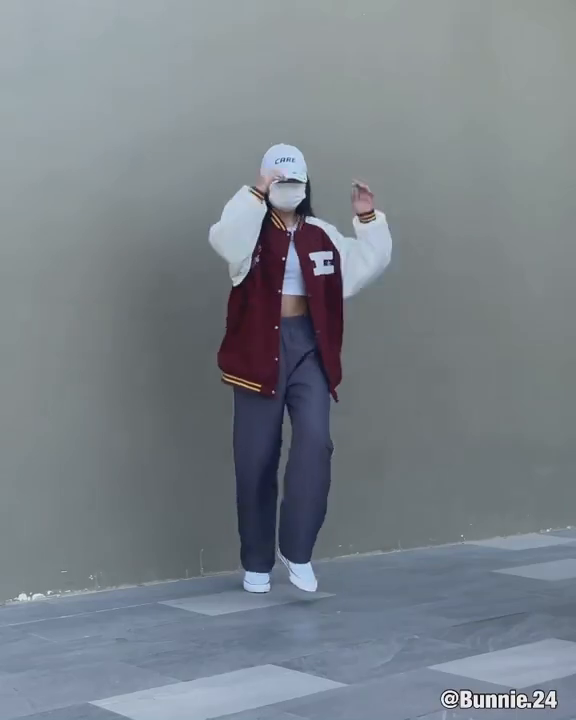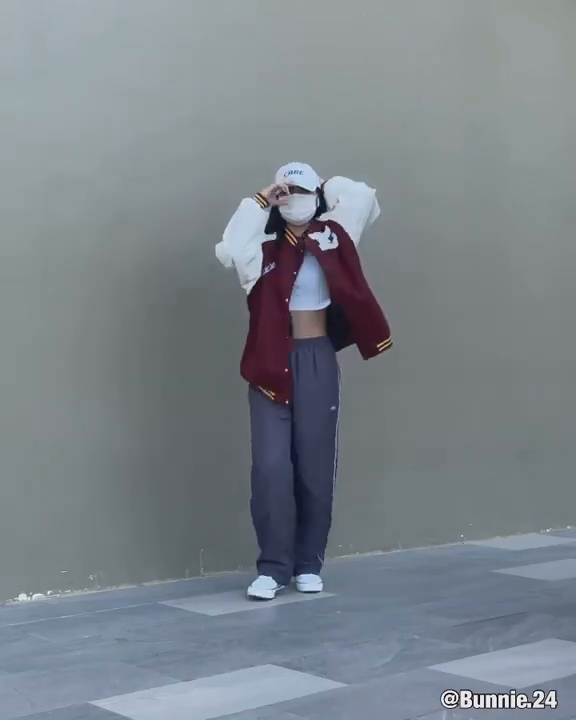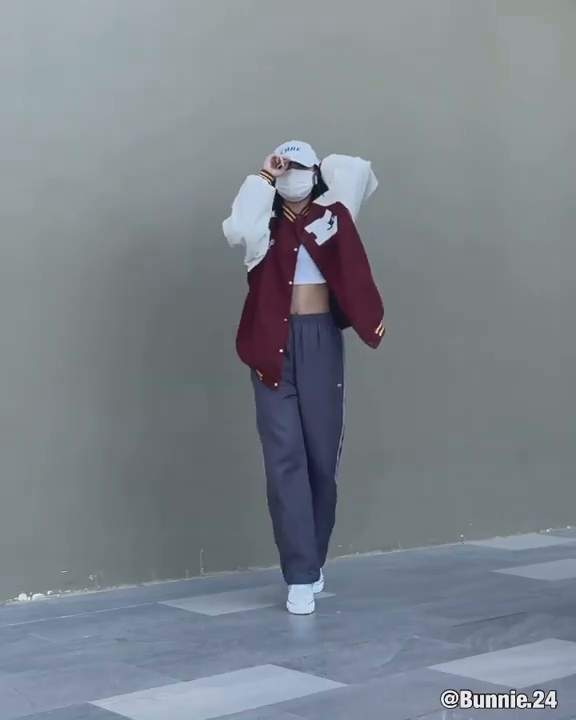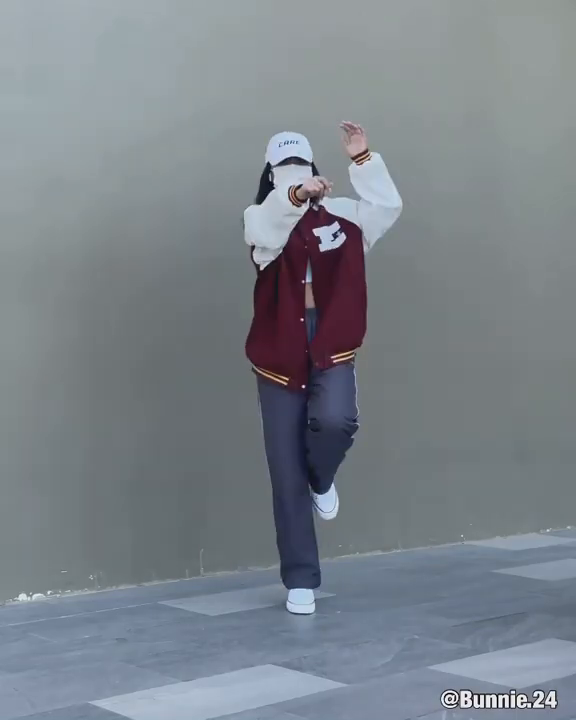
dt=0.3s
person 1, frame 1
left shoulder: (322, 234)
right shoulder: (248, 228)
left elbow: (365, 265)
right elbow: (223, 238)
left wrist: (367, 218)
right wrist: (255, 196)
left hip: (308, 348)
right hip: (258, 349)
left knee: (314, 443)
right knee: (256, 458)
left ankle: (298, 551)
right ankle: (257, 561)
person 1, frame 2
left shoulder: (332, 235)
right shoulder: (263, 250)
left elbow: (363, 198)
right elbow: (228, 250)
left wrist: (324, 187)
right wrist: (260, 203)
left hip: (318, 364)
right hip: (271, 366)
left knee: (314, 475)
right knee: (271, 470)
left ankle: (308, 565)
right ankle: (275, 566)
person 1, frame 3
left shoulder: (333, 213)
right shoulder: (266, 228)
left elbow: (359, 172)
right elbow: (237, 227)
left wrist: (321, 165)
right wrist: (263, 178)
left hip: (321, 343)
right hip: (274, 347)
left knee: (322, 458)
right knee: (284, 458)
left ankle: (313, 560)
right ankle: (300, 575)
person 1, frame 4
left shoulder: (336, 212)
right shoulder: (264, 214)
left elbow: (384, 210)
right elbow: (270, 227)
left wrist: (362, 157)
right wrist: (293, 199)
left hip: (331, 338)
right hip: (280, 342)
left knee: (336, 420)
right knee: (285, 461)
left ankle: (321, 480)
right ankle: (300, 579)
